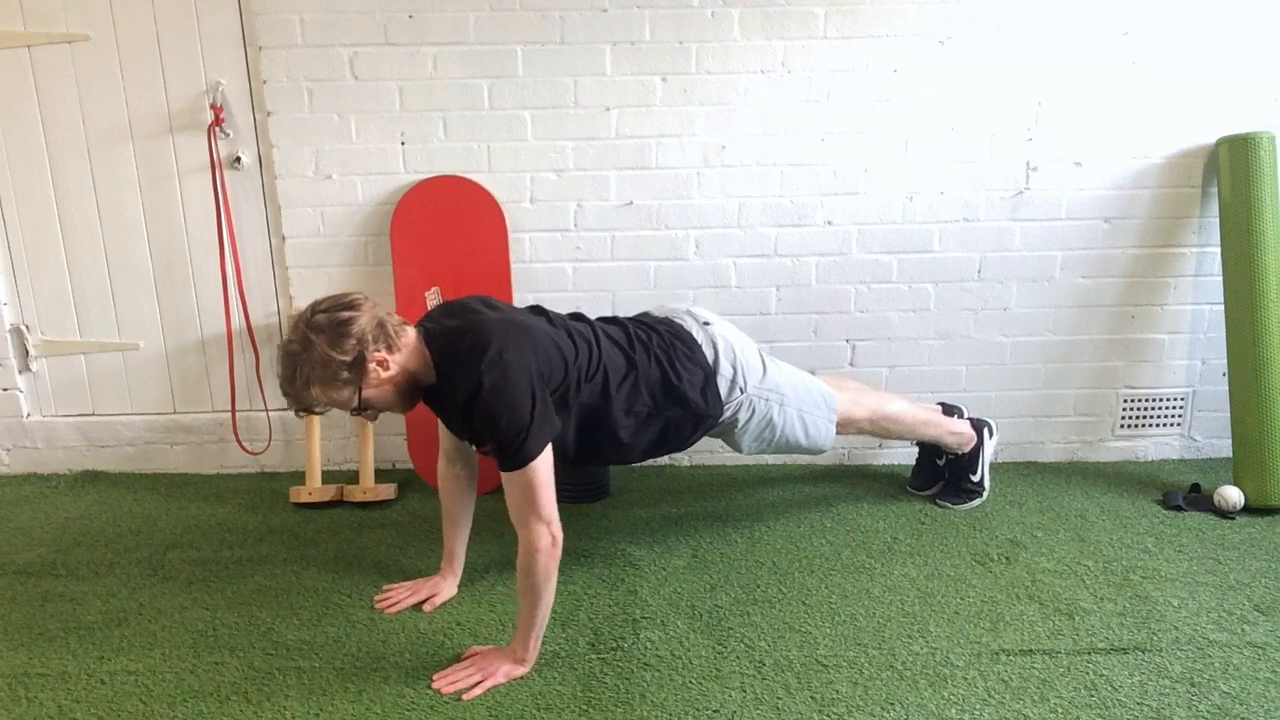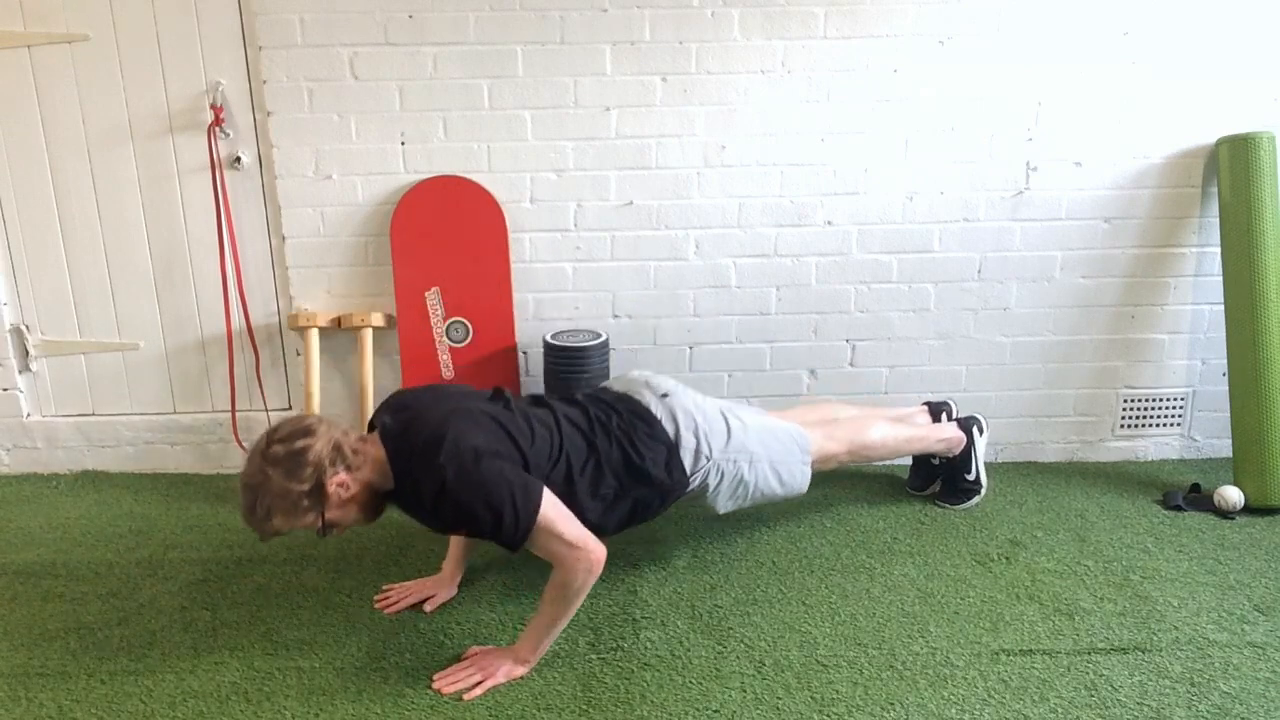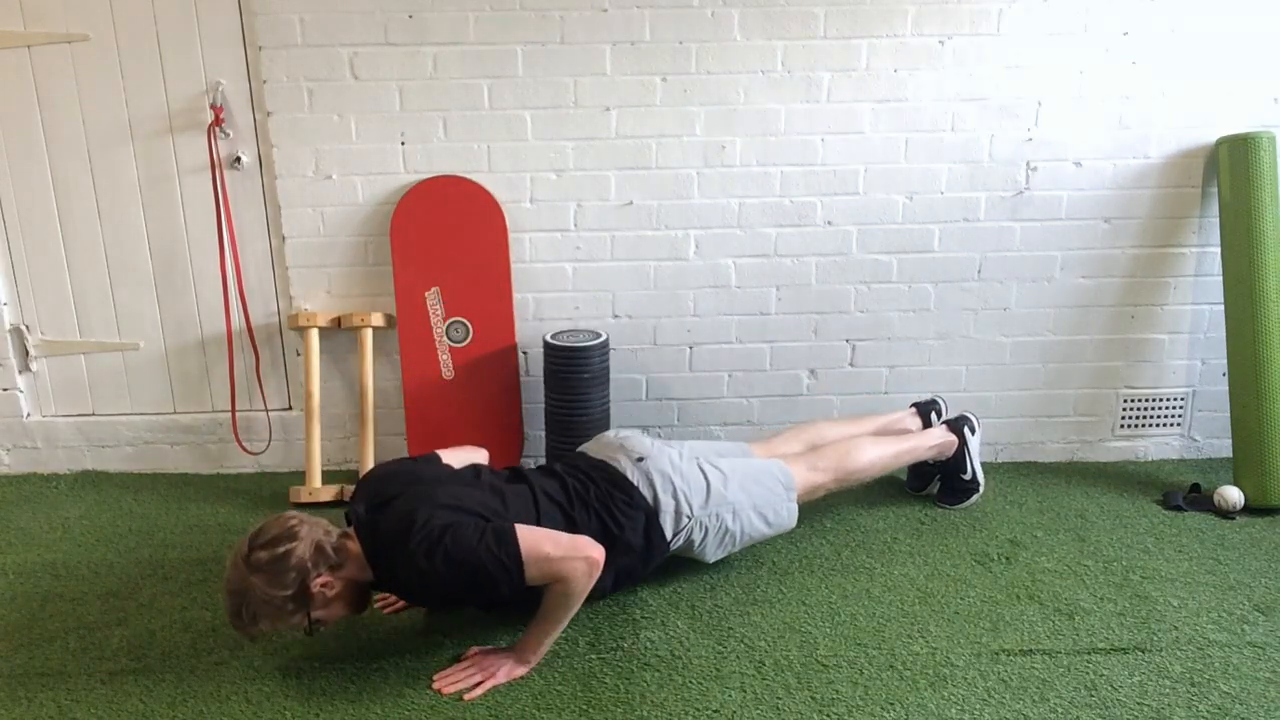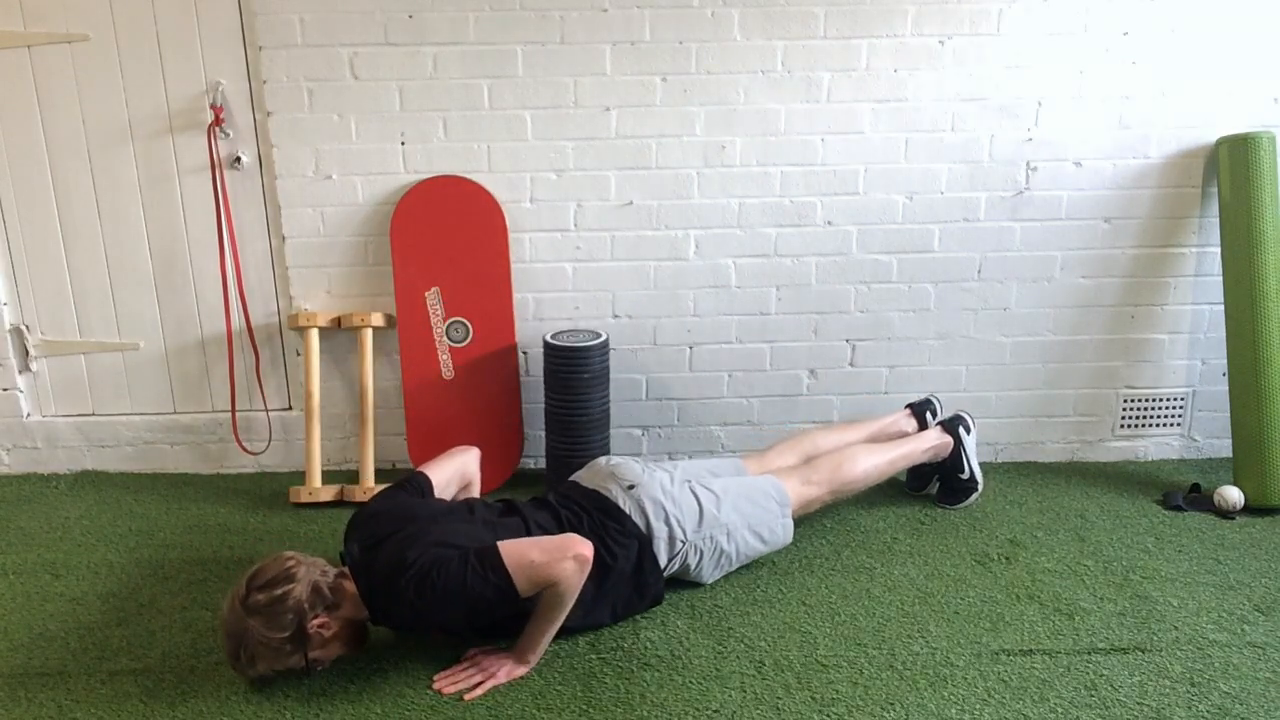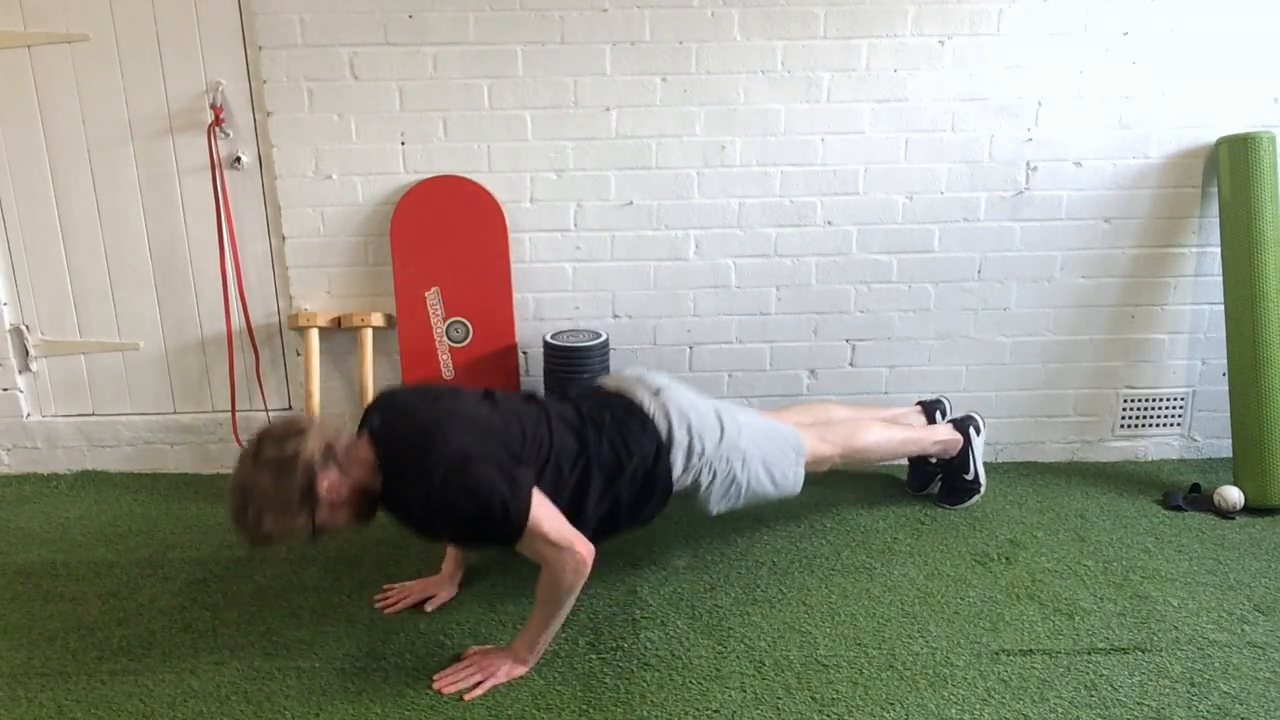
dt=0.7s
person 1, frame 1
left shoulder: (496, 376)
right shoulder: (435, 343)
left elbow: (541, 534)
right elbow: (458, 454)
left wrist: (519, 657)
right wrist: (449, 572)
left hip: (703, 371)
right hip: (667, 345)
left knee: (841, 415)
right knee: (826, 408)
left ankle: (964, 436)
right ankle: (942, 421)
person 1, frame 2
left shoulder: (451, 467)
right shoulder: (393, 427)
left elbow: (583, 554)
left wrist: (519, 657)
right wrist: (450, 574)
left hip: (670, 443)
right hip: (630, 407)
left knee: (821, 448)
right knee: (789, 430)
left ankle: (953, 437)
right ankle: (926, 414)
person 1, frame 3
left shoulder: (421, 553)
right shoulder: (376, 497)
left elbow: (584, 558)
left wrist: (522, 656)
left hip: (650, 505)
right hip: (613, 464)
left knee: (808, 477)
right knee: (772, 455)
left ankle: (947, 440)
right ankle: (917, 417)
person 1, frame 4
left shoulder: (417, 589)
right shoulder: (374, 528)
left elbow: (571, 555)
right elbow: (465, 456)
left wrist: (521, 655)
left hip: (649, 532)
right hip: (611, 486)
left knee: (803, 489)
right knee: (772, 469)
left ankle: (941, 441)
right ankle: (913, 420)
person 1, frame 5
left shoulder: (445, 465)
right shoulder: (383, 426)
left elbow: (573, 552)
left wrist: (520, 657)
right wrist: (450, 572)
left hip: (662, 440)
right hip: (628, 407)
left knee: (819, 449)
right knee: (790, 431)
left ankle: (952, 440)
right ankle: (921, 412)
